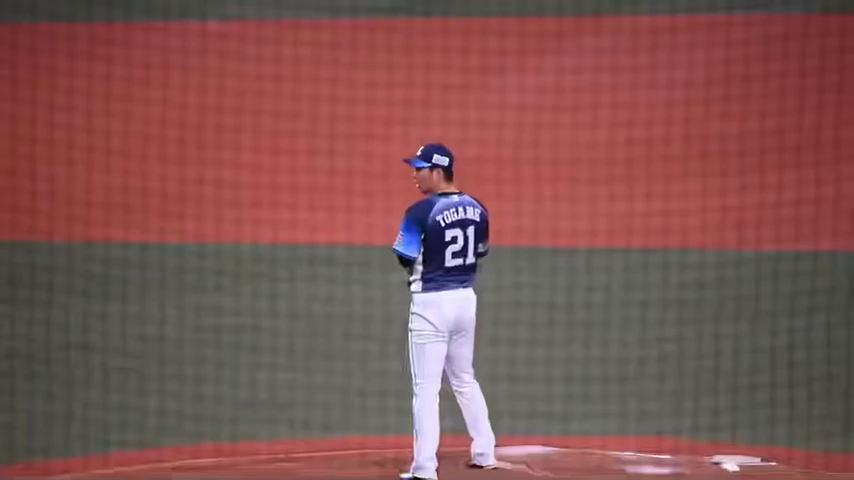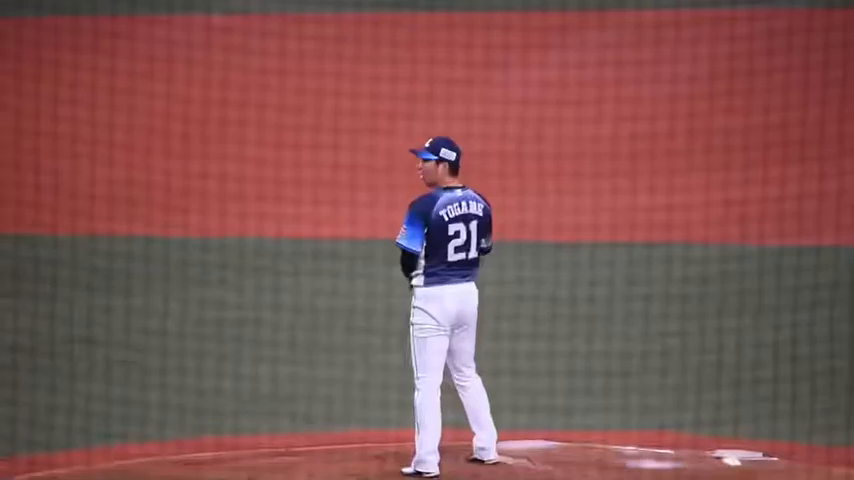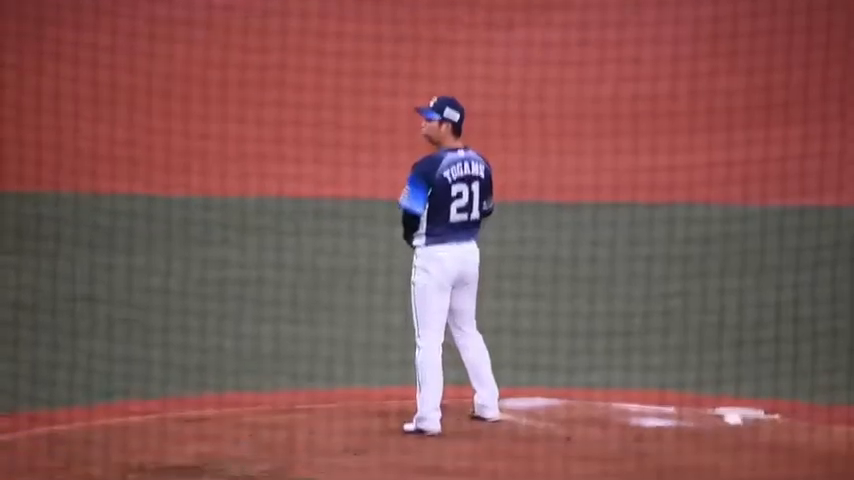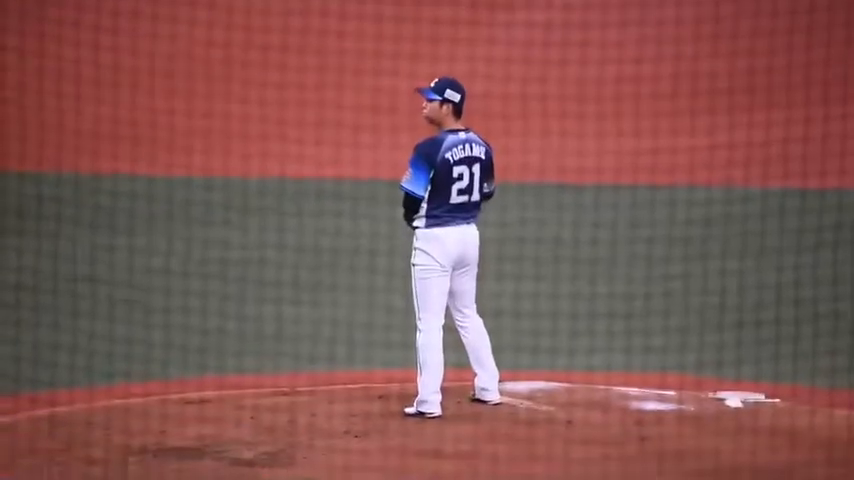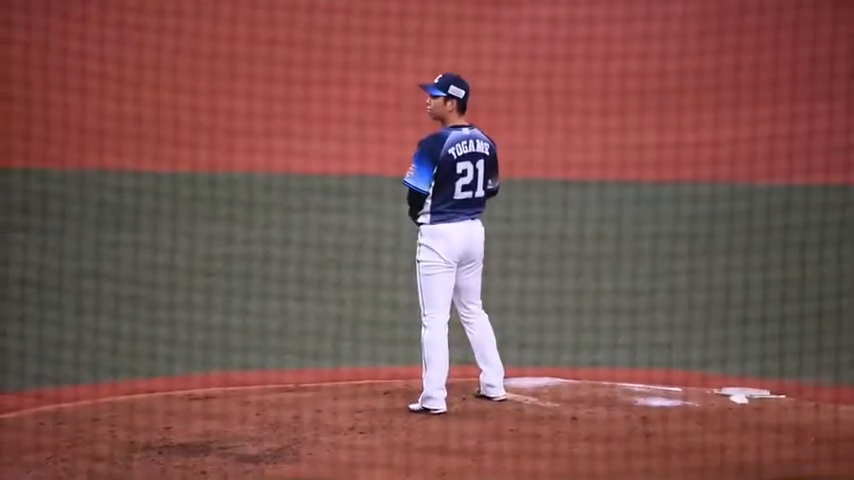
dt=0.2s
person 1, frame 1
left shoulder: (421, 211)
right shoulder: (477, 209)
left elbow: (405, 258)
left hip: (432, 303)
right hip: (465, 299)
left knee: (426, 387)
right knee: (465, 380)
person 1, frame 2
left shoulder: (425, 205)
right shoulder: (480, 204)
left elbow: (408, 256)
right elbow: (485, 248)
left wrist: (414, 276)
left hip: (434, 296)
right hip: (467, 293)
left knee: (428, 381)
right knee: (466, 373)
right ankle: (487, 448)
person 1, frame 3
left shoulder: (428, 166)
right shoulder: (481, 164)
left elbow: (410, 217)
right elbow: (486, 210)
left wrist: (412, 239)
left hip: (435, 256)
right hip: (468, 253)
left knee: (429, 339)
right knee: (467, 331)
left ankle: (428, 419)
right ankle: (488, 405)
person 1, frame 4
left shoulder: (430, 148)
right shoulder: (481, 146)
left elbow: (412, 198)
right elbow: (487, 193)
left wrist: (412, 220)
left hip: (434, 239)
right hip: (468, 236)
left knee: (429, 322)
right knee: (467, 314)
left ankle: (428, 402)
right ankle: (488, 388)
person 1, frame 5
left shoulder: (434, 143)
right shoulder: (486, 142)
left elbow: (416, 194)
right elbow: (492, 189)
left wrist: (418, 216)
left hip: (440, 235)
right hip: (473, 232)
left knee: (435, 318)
right knee: (473, 310)
left ankle: (434, 398)
right ankle: (494, 385)
